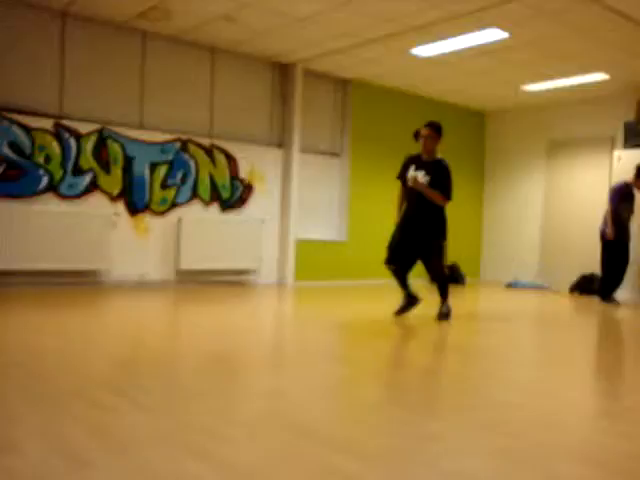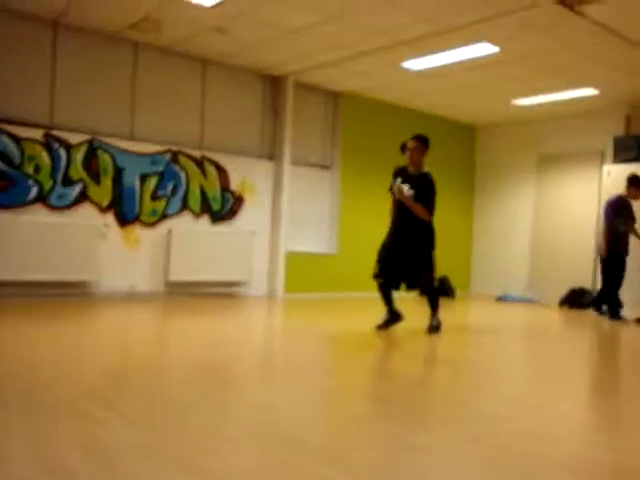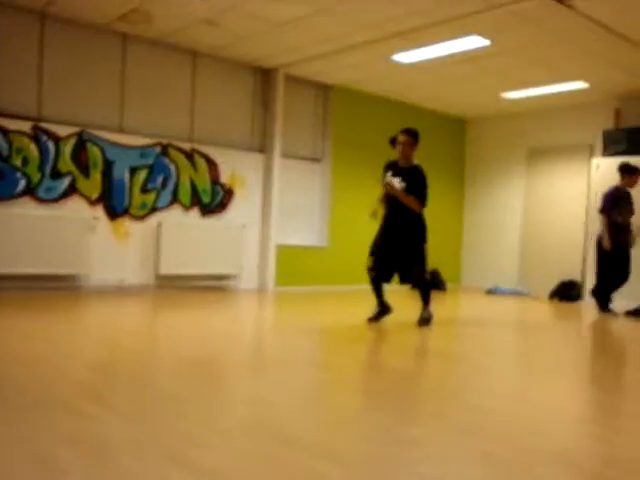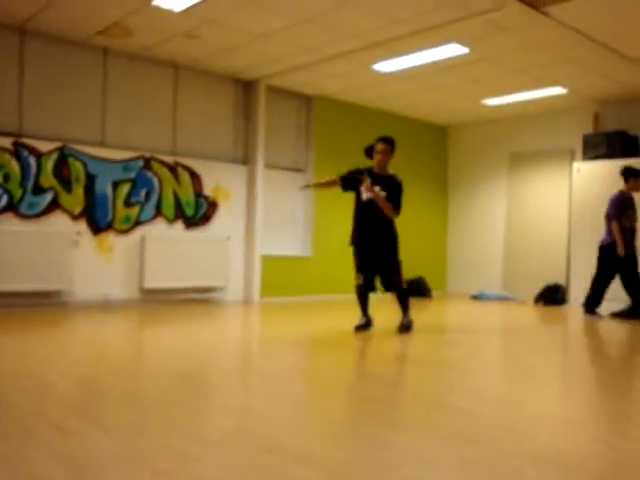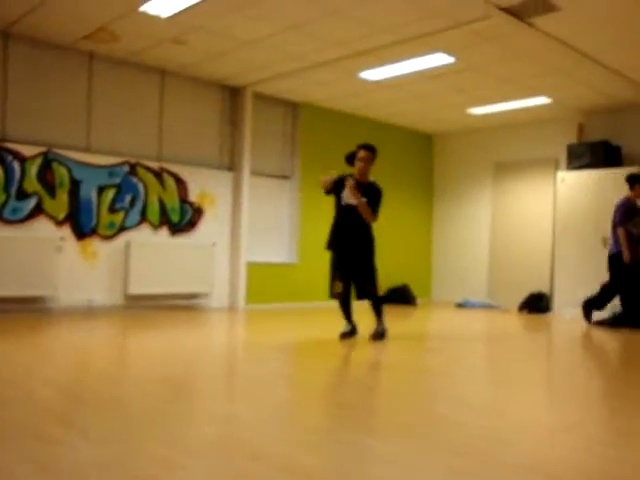
dt=0.3s
person 1, frame 1
left shoulder: (441, 168)
right shoulder: (410, 162)
left elbow: (444, 200)
left wrist: (422, 187)
right wrist: (398, 213)
left hip: (431, 226)
right hip: (409, 221)
left knee: (436, 268)
right knee: (393, 260)
left ankle: (444, 304)
right ankle: (409, 296)
person 1, frame 2
left shoulder: (426, 181)
right shoulder: (398, 173)
left elbow: (427, 215)
left wrist: (406, 198)
right wrist: (392, 222)
left hip: (419, 238)
right hip: (397, 234)
left knee: (426, 281)
right knee: (381, 274)
left ankle: (435, 317)
right ankle: (392, 313)
person 1, frame 3
left shoulder: (417, 174)
right shoulder: (389, 167)
left elbow: (419, 206)
left wrist: (395, 191)
right wrist: (379, 204)
left hip: (411, 231)
right hip: (388, 227)
left knee: (417, 273)
right knee: (374, 268)
left ankle: (426, 310)
right ankle: (382, 306)
person 1, frame 4
left shoulder: (394, 183)
right shoulder: (359, 174)
left elbow: (393, 213)
right elbow: (339, 181)
left wrist: (375, 194)
right wrist: (315, 185)
left hip: (385, 239)
right hip: (361, 237)
left knee: (394, 279)
right knee: (362, 280)
left ankle: (406, 317)
right ankle: (365, 317)
person 1, frame 5
left shoulder: (374, 190)
right shoulder: (340, 181)
left elbow: (370, 218)
right elbow: (325, 186)
left wrist: (356, 195)
right wrist: (328, 180)
left hip: (362, 245)
right hip: (340, 243)
left knee: (369, 287)
right knee: (341, 287)
left ankle: (380, 324)
right ankle: (350, 324)
person 2, frame 1
right shoulder: (620, 188)
right elbow: (610, 208)
left wrist: (626, 234)
right wrist: (609, 227)
left hip: (622, 234)
right hip: (611, 232)
left knee: (622, 264)
right knee: (611, 264)
left ankle: (606, 293)
right ankle: (605, 293)
person 2, frame 2
left shoulder: (628, 205)
right shoulder: (614, 202)
right elbow: (606, 224)
right wrist: (603, 244)
left hip: (620, 248)
right hip: (610, 248)
left knee: (616, 280)
right knee: (612, 280)
left ankle: (598, 304)
right ankle: (614, 312)
person 2, frame 3
left shoulder: (627, 195)
right shoulder: (611, 193)
right elbow: (604, 216)
right wrist: (606, 237)
left hip: (623, 241)
right hip: (608, 240)
left knee: (623, 274)
right knee: (606, 273)
left ankle: (598, 293)
right ankle: (603, 303)
person 2, frame 4
right shoulder: (618, 198)
right elbow: (614, 222)
left wrist: (627, 245)
right wrist: (620, 244)
left hip: (627, 246)
right hip: (612, 246)
right knee: (603, 278)
right ankle: (590, 306)
person 2, frame 5
right shoulder: (624, 204)
right elbow: (620, 228)
right wrist: (625, 251)
right hip: (621, 253)
right knee: (617, 285)
right ankle: (591, 305)
